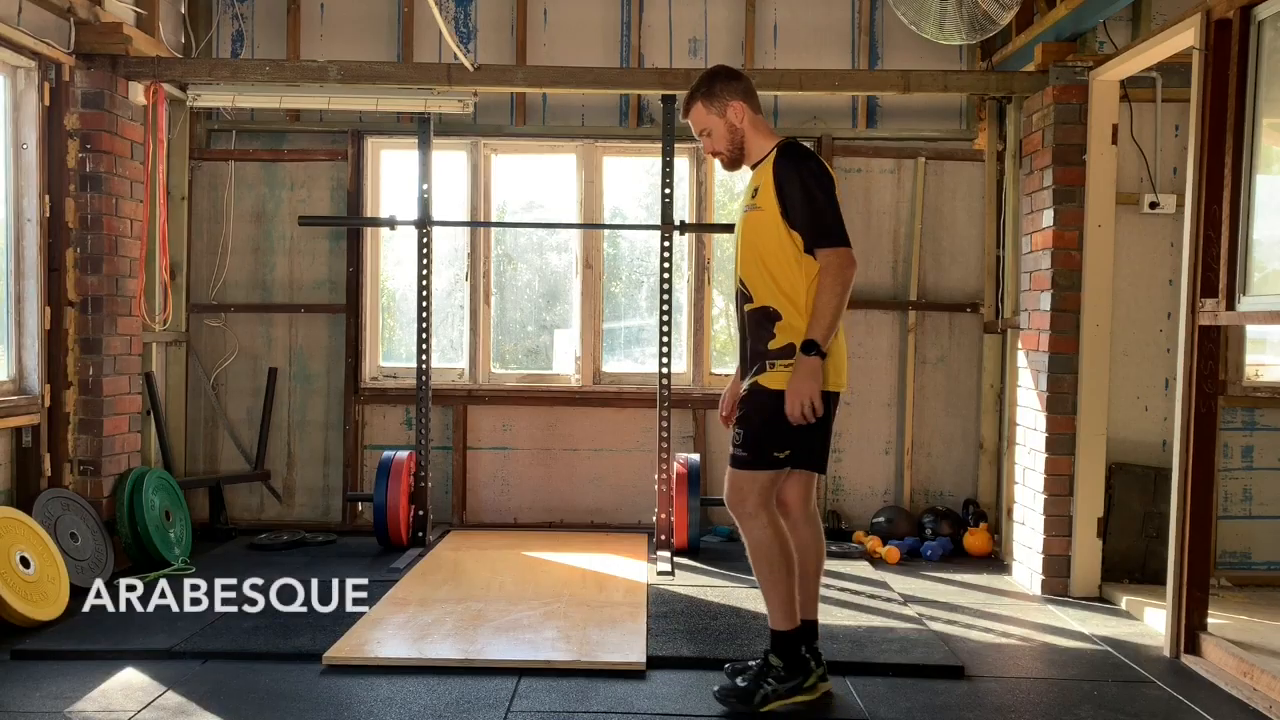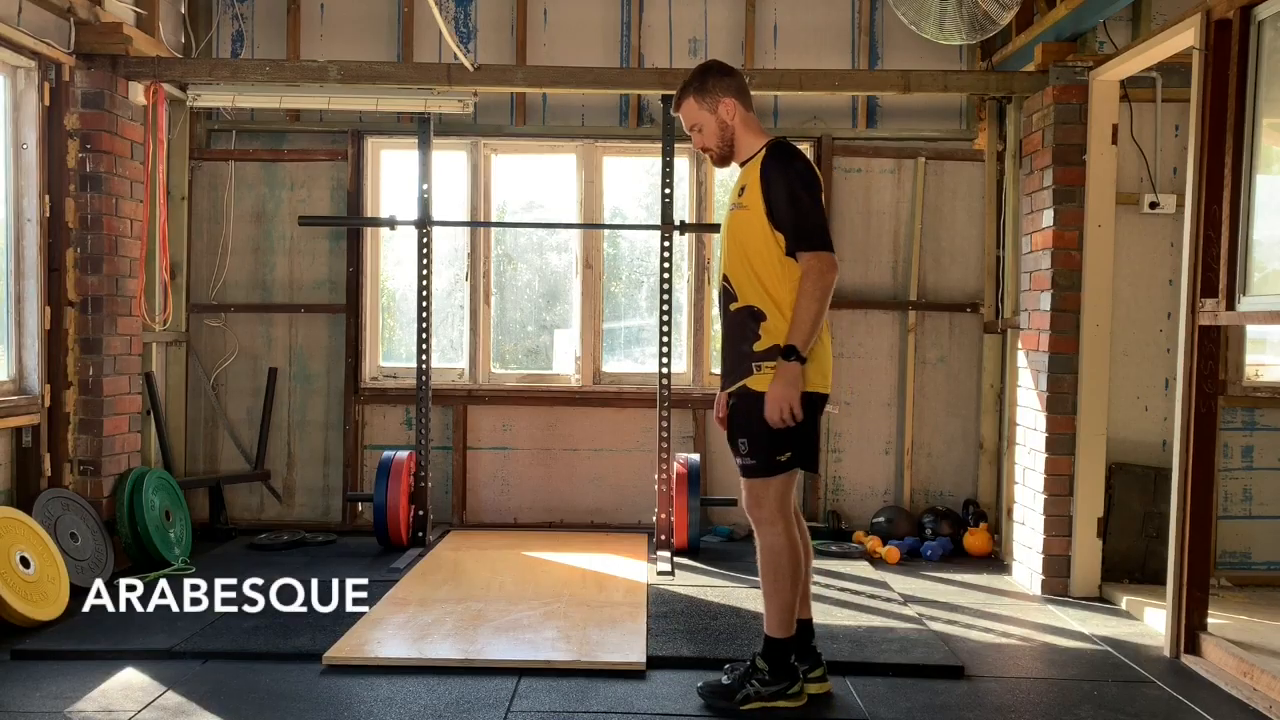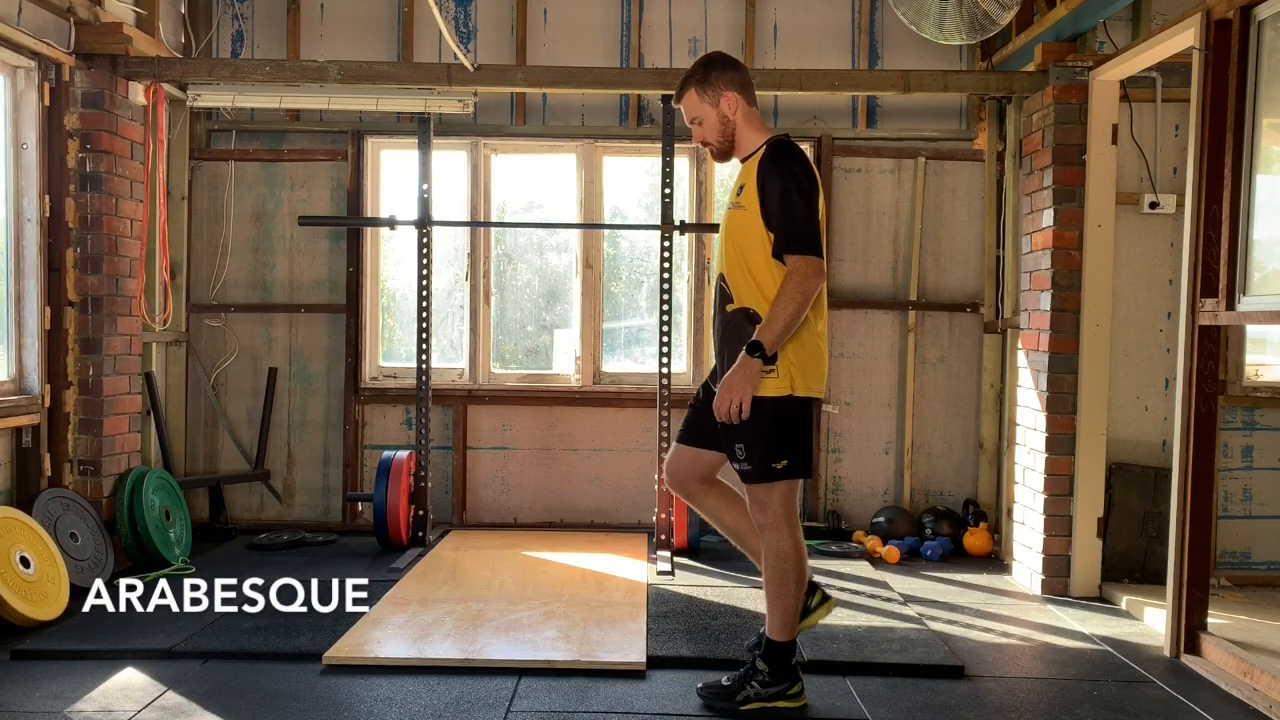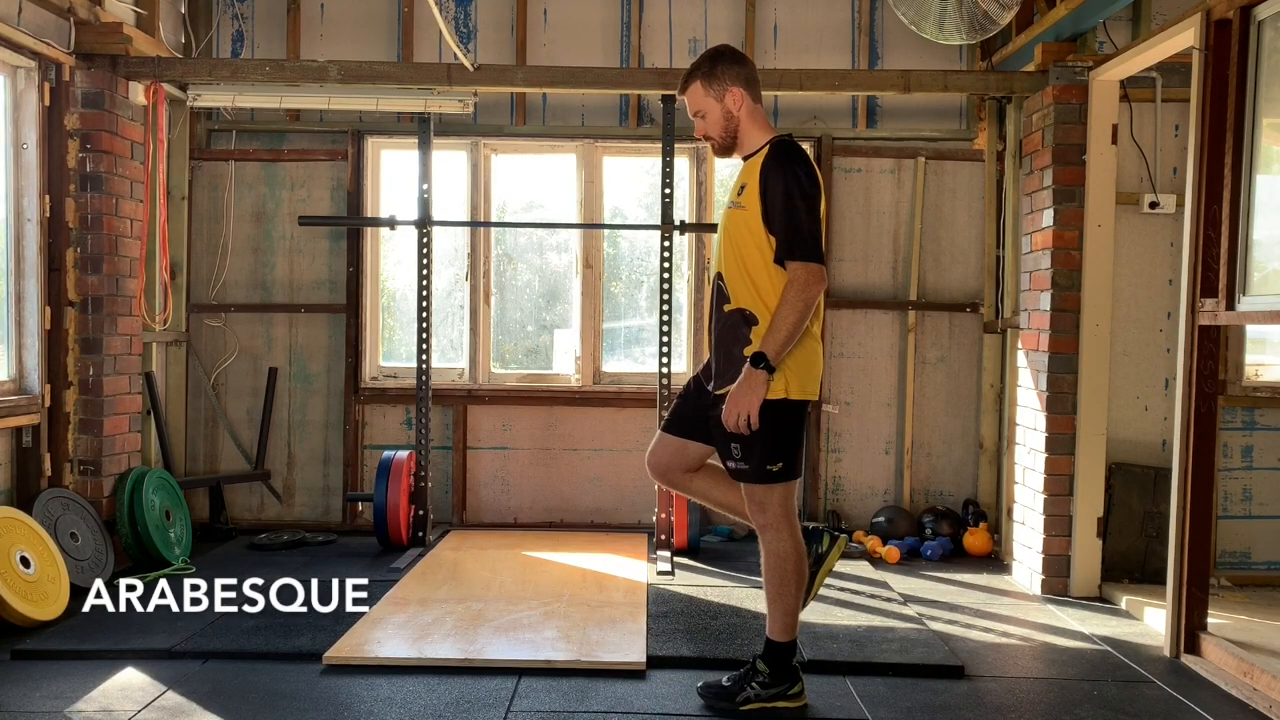
dt=0.4s
person 1, frame 1
left shoulder: (793, 165)
right shoulder: (763, 180)
left elbow: (838, 263)
left wrist: (812, 358)
right wrist: (741, 378)
left hip: (795, 374)
right hip: (772, 372)
left knee: (747, 499)
right knee: (791, 503)
left ankle: (788, 661)
right ankle: (803, 653)
person 1, frame 2
left shoulder: (782, 165)
right shoulder: (751, 177)
left elbow: (820, 267)
left wrist: (788, 363)
right wrist: (733, 382)
left hip: (781, 375)
right hip: (755, 374)
left knee: (767, 509)
right knee: (774, 510)
left ankle: (779, 670)
right ankle: (801, 654)
person 1, frame 3
left shoulder: (780, 163)
right shoulder: (752, 171)
left elbow: (807, 272)
left wrist: (754, 360)
left hip: (773, 375)
right hip: (742, 370)
left knee: (770, 512)
right knee: (683, 474)
left ankle: (778, 672)
right ankle: (794, 592)
person 1, frame 4
left shoulder: (783, 164)
right shoulder: (752, 169)
left elbow: (809, 277)
left wrist: (760, 370)
left hip: (768, 376)
right hip: (731, 368)
left knee: (769, 514)
right knee: (666, 461)
left ankle: (779, 674)
right ankle: (804, 545)
